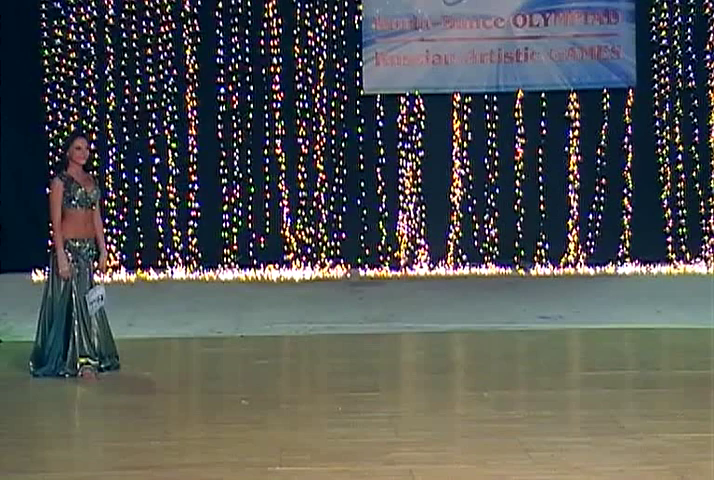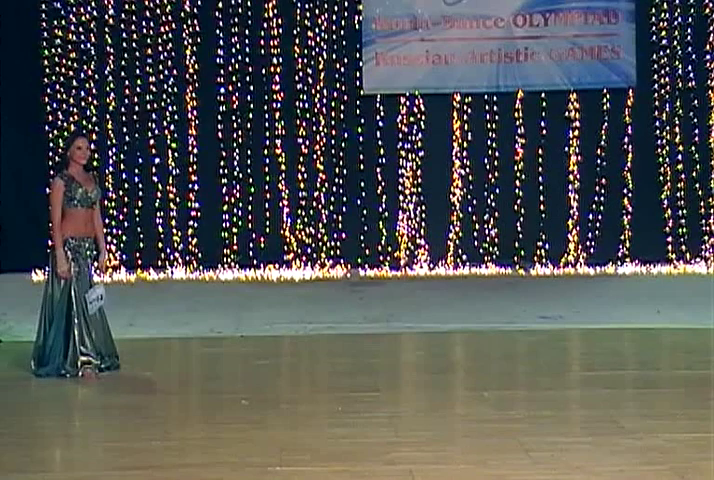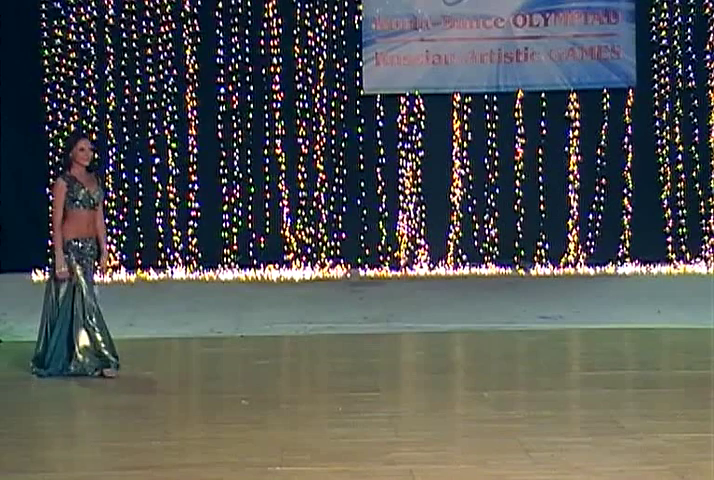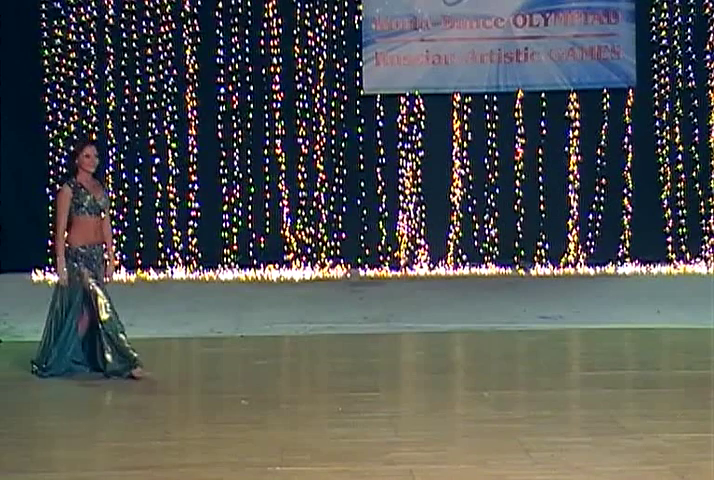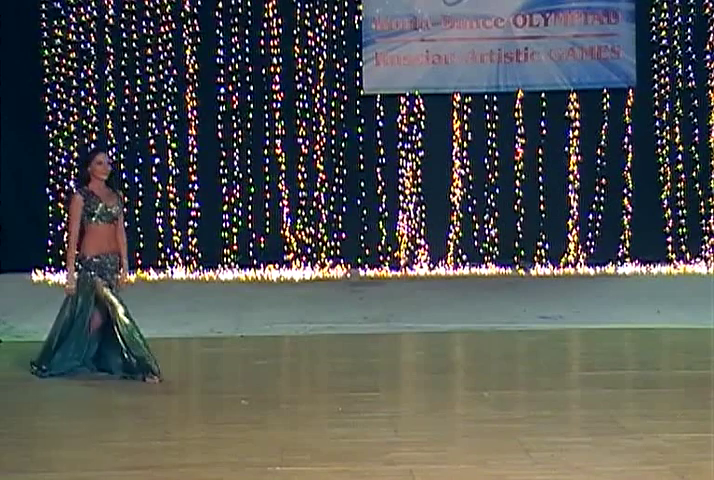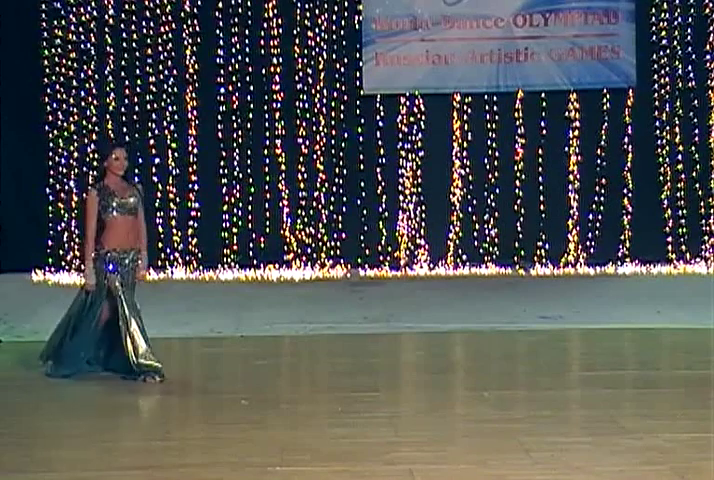
dt=0.2s
person 1, frame 1
left shoulder: (91, 180)
right shoulder: (60, 181)
right elbow: (55, 222)
left wrist: (103, 249)
right wrist: (61, 256)
left hip: (88, 246)
right hip: (69, 246)
left knee: (86, 302)
right knee: (72, 302)
left ankle: (85, 357)
right ankle: (78, 361)
person 1, frame 2
left shoulder: (91, 179)
right shoulder: (61, 181)
right elbow: (55, 220)
left wrist: (102, 248)
right wrist: (59, 255)
left hip: (88, 246)
right hip: (68, 245)
left knee: (82, 301)
right knee: (73, 301)
left ankle: (83, 356)
right ankle: (78, 360)
person 1, frame 3
left shoulder: (94, 180)
right shoulder: (63, 181)
right elbow: (56, 221)
left wrist: (104, 250)
right wrist: (58, 256)
left hip: (90, 246)
right hip: (70, 246)
left knee: (80, 303)
right knee: (84, 301)
left ankle: (75, 357)
right ankle: (97, 360)
person 1, frame 4
left shoulder: (101, 188)
right shoulder: (69, 189)
right elbow: (61, 227)
left wrist: (111, 257)
right wrist: (60, 262)
left hip: (96, 253)
right hip: (77, 254)
left knee: (87, 310)
right knee: (101, 305)
left ankle: (72, 358)
right ankle: (124, 360)
person 1, frame 5
left shoulder: (115, 195)
right shoulder: (81, 197)
left elbow: (120, 231)
right elbow: (73, 236)
left wrist: (124, 265)
right wrist: (70, 272)
left hip: (111, 261)
right hip: (90, 262)
left knee: (98, 315)
right knee: (116, 312)
left ankle: (70, 359)
right ankle: (142, 365)
person 1, frame 6
left shoulder: (134, 188)
right shoulder: (97, 192)
right elbow: (89, 232)
left wrist: (143, 257)
right wrist: (89, 267)
left hip: (132, 256)
right hip: (109, 256)
left knee: (109, 310)
right knee: (127, 310)
left ankle: (83, 357)
right ankle: (141, 366)
